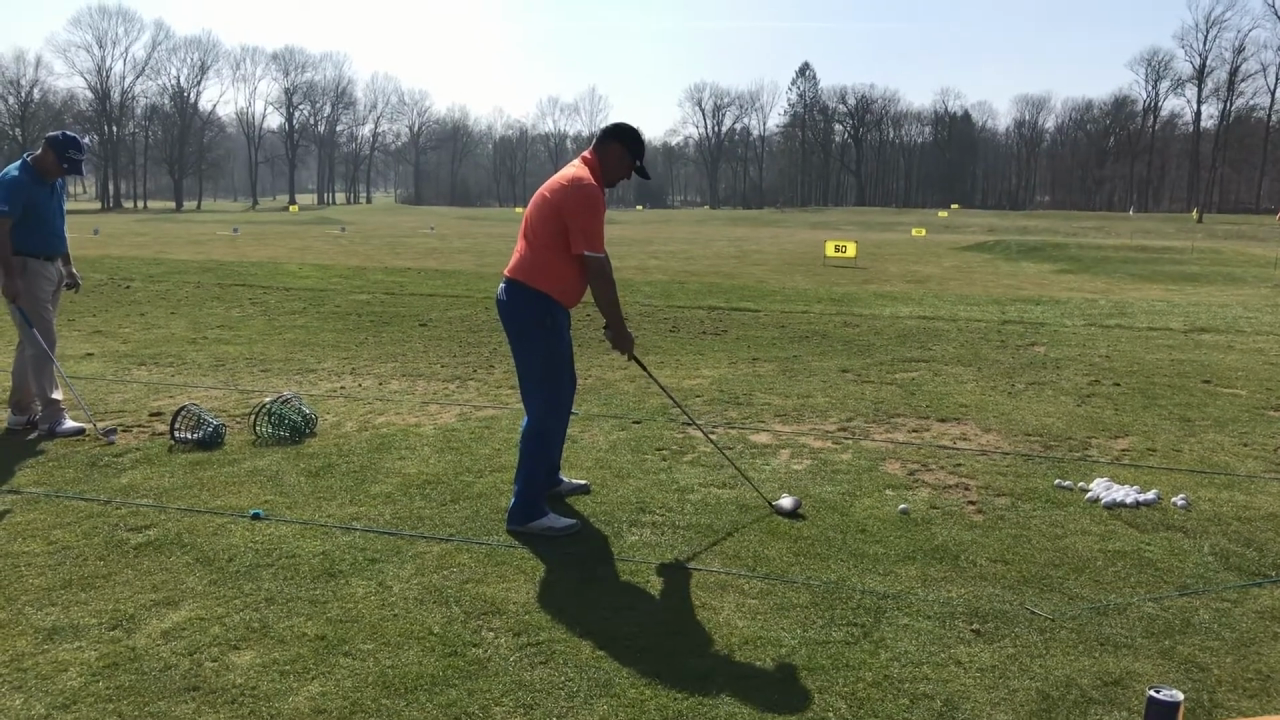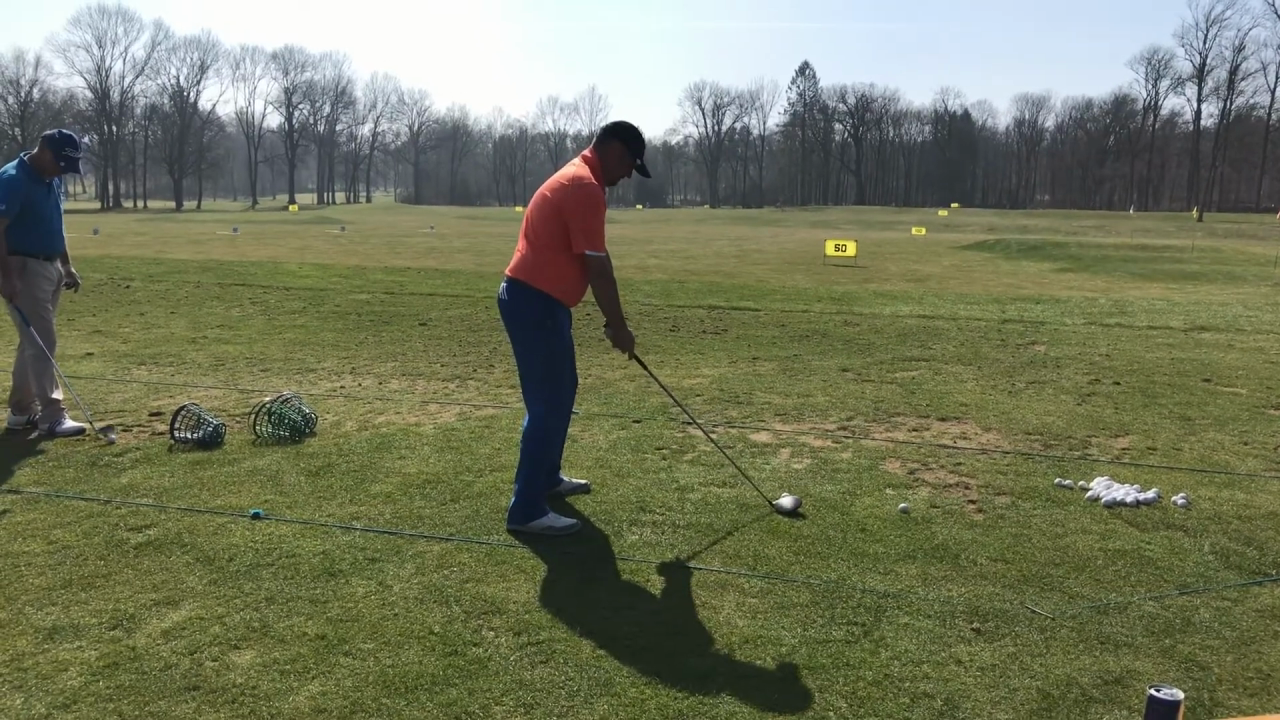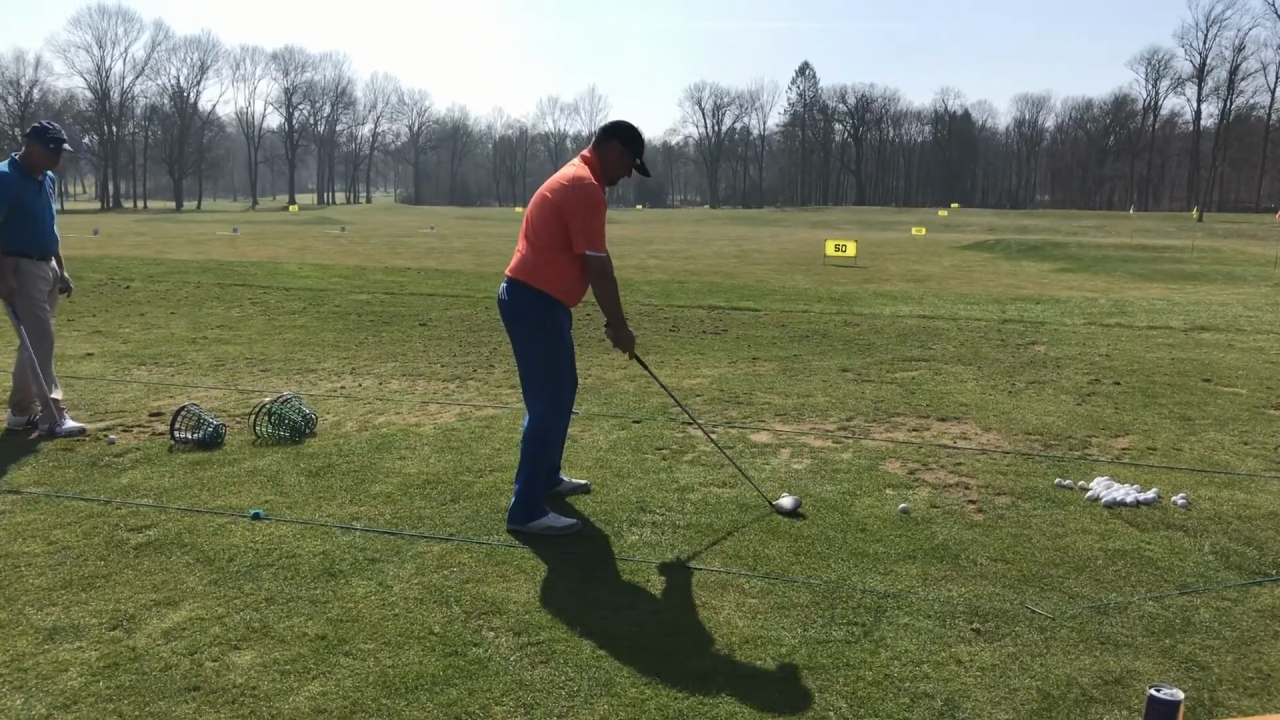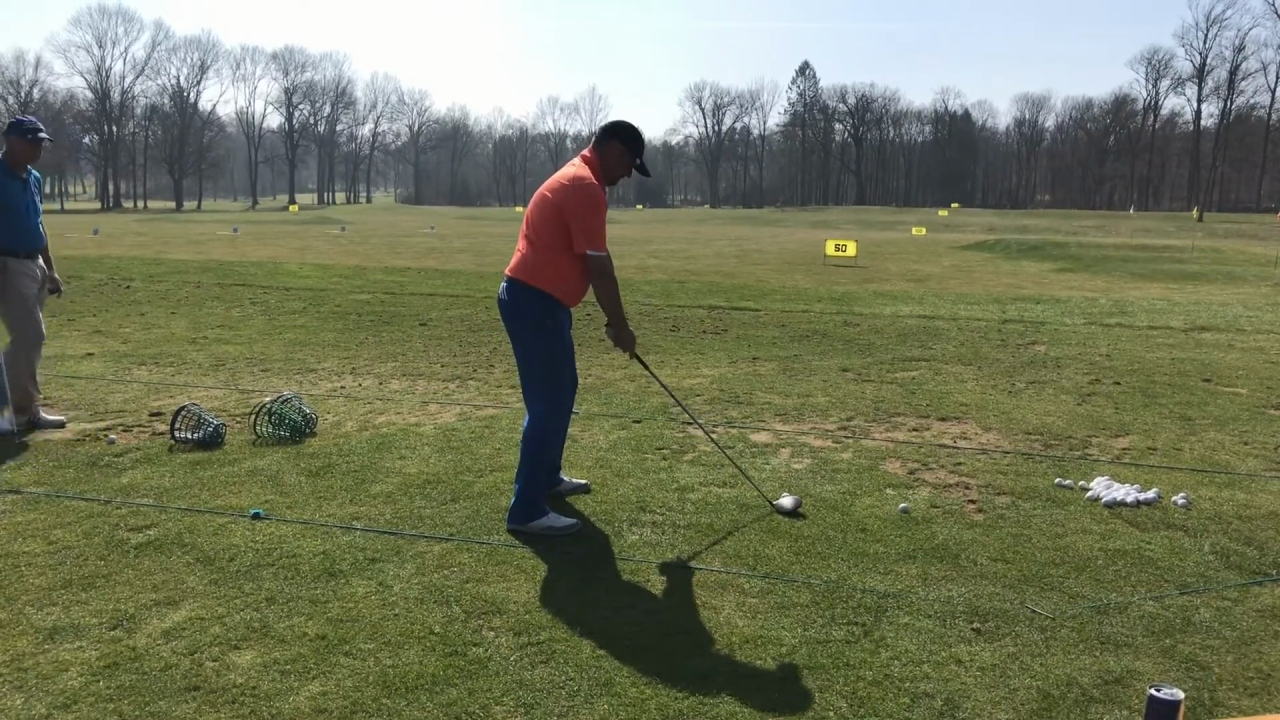
dt=0.5s
person 1, frame 1
left shoulder: (576, 179)
right shoulder: (585, 188)
left elbow: (588, 264)
right elbow: (597, 268)
left wrist: (612, 322)
right wrist: (618, 327)
left hip: (535, 300)
right hip: (533, 303)
left knee: (558, 394)
right knee: (547, 404)
left ankle: (546, 476)
right ankle: (526, 509)
person 1, frame 2
left shoulder: (576, 178)
right shoulder: (585, 187)
left elbow: (588, 263)
right elbow: (597, 267)
left wrist: (612, 321)
right wrist: (619, 326)
left hip: (536, 298)
right hip: (534, 302)
left knee: (560, 392)
right knee: (548, 403)
left ankle: (546, 476)
right ankle: (526, 508)
person 1, frame 3
left shoulder: (576, 178)
right shoulder: (586, 188)
left elbow: (586, 263)
right elbow: (598, 268)
left wrist: (612, 321)
right wrist: (619, 326)
left hip: (536, 299)
right hip: (534, 302)
left knee: (559, 393)
right knee: (549, 403)
left ankle: (546, 476)
right ankle: (526, 508)
person 1, frame 4
left shoulder: (575, 177)
right shoulder: (586, 187)
left elbow: (587, 263)
right elbow: (599, 268)
left wrist: (613, 321)
right wrist: (620, 326)
left hip: (536, 298)
right hip: (534, 302)
left knee: (560, 392)
right knee: (548, 403)
left ankle: (546, 476)
right ankle: (526, 508)
person 2, frame 1
left shoulder: (56, 181)
left wrist: (68, 265)
left hip: (51, 266)
left knee: (32, 342)
right knee: (41, 342)
right ankle: (51, 415)
person 2, frame 2
left shoulder: (53, 181)
left wrist: (67, 265)
left hip: (50, 267)
left knee: (34, 341)
right knee: (41, 341)
right ankle: (51, 415)
person 2, frame 3
left shoulder: (47, 180)
left wrist: (61, 270)
left hip: (46, 267)
left knee: (37, 341)
right knee: (39, 341)
right ankle: (52, 416)
person 2, frame 4
left shoulder: (34, 178)
left wrist: (50, 269)
left hip: (34, 266)
left knee: (32, 342)
right knee: (27, 337)
left ankle: (26, 410)
